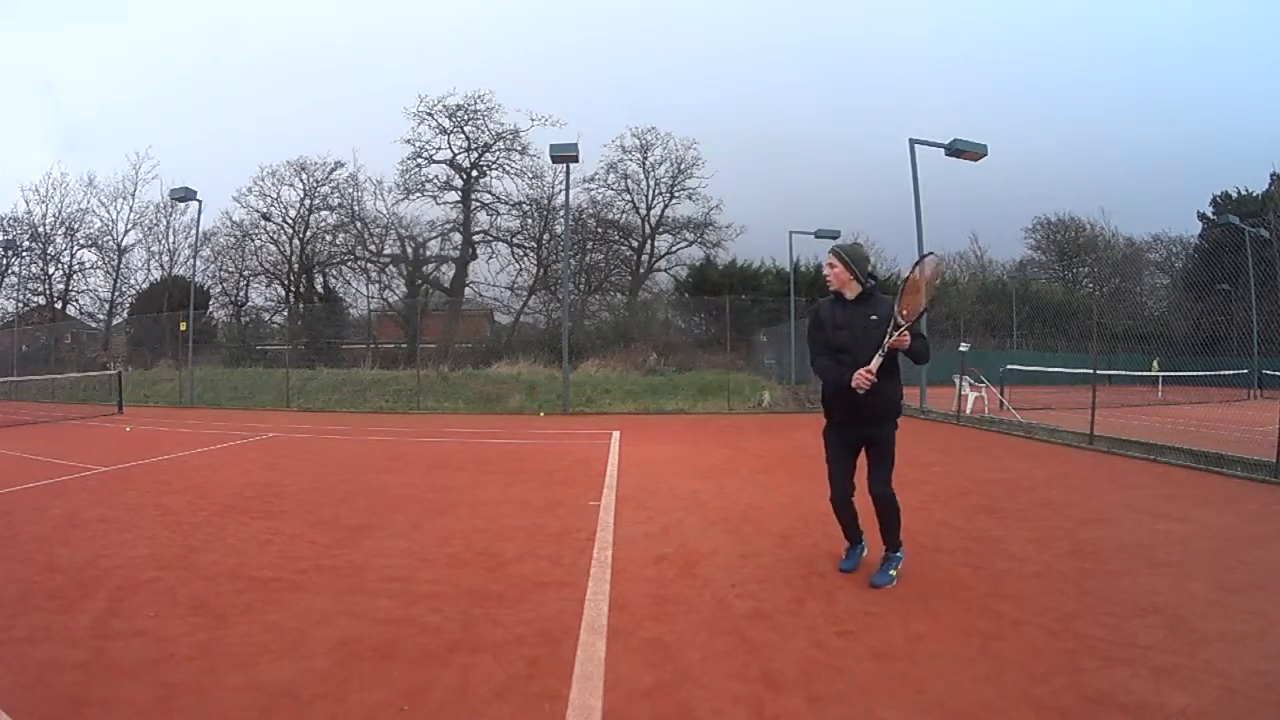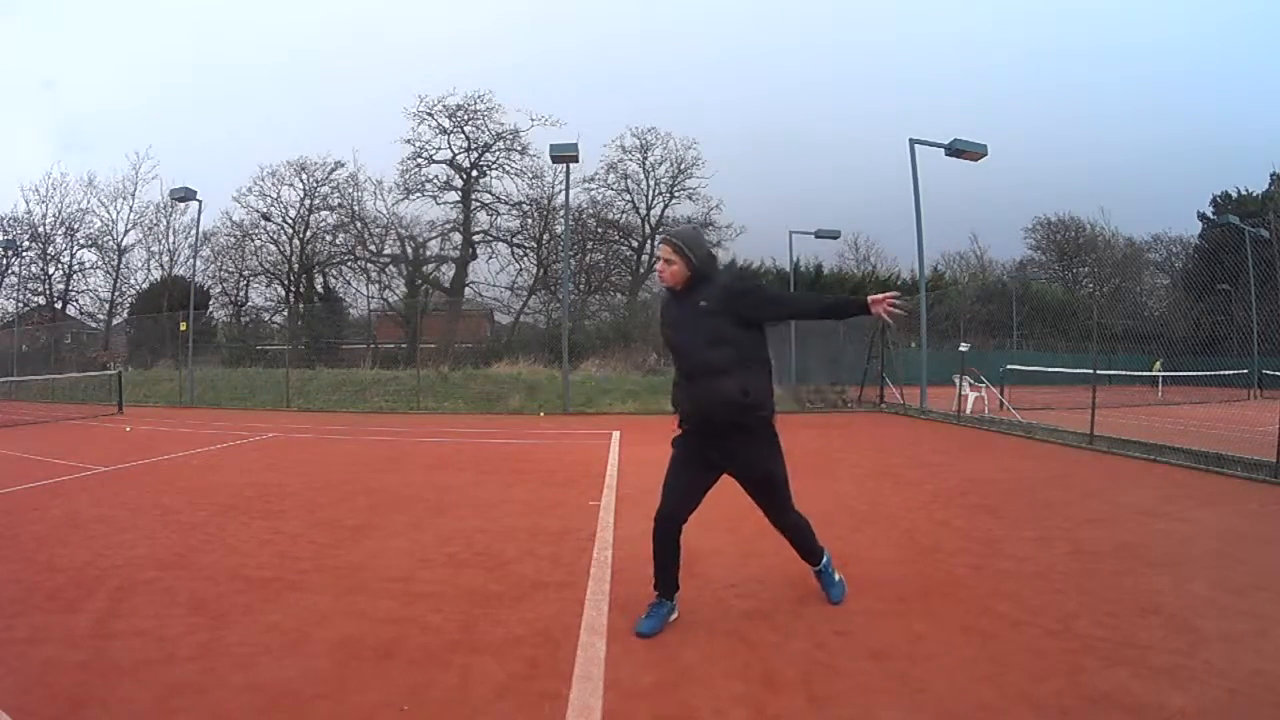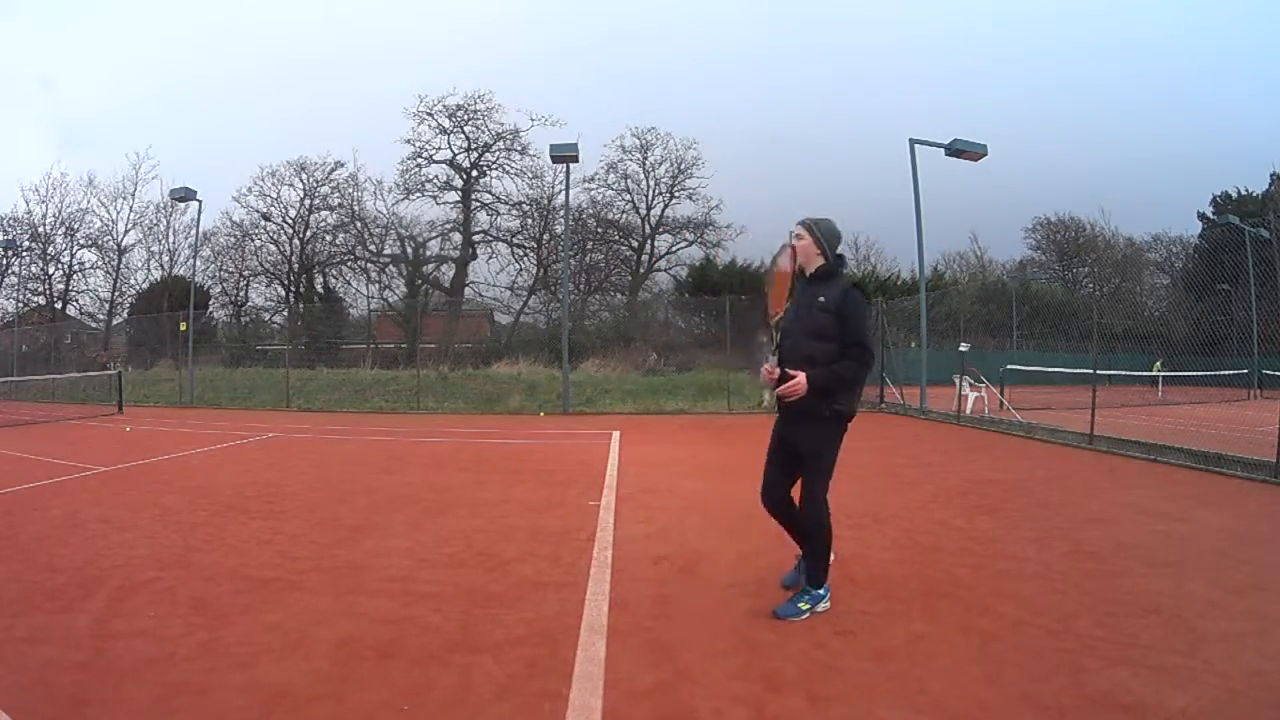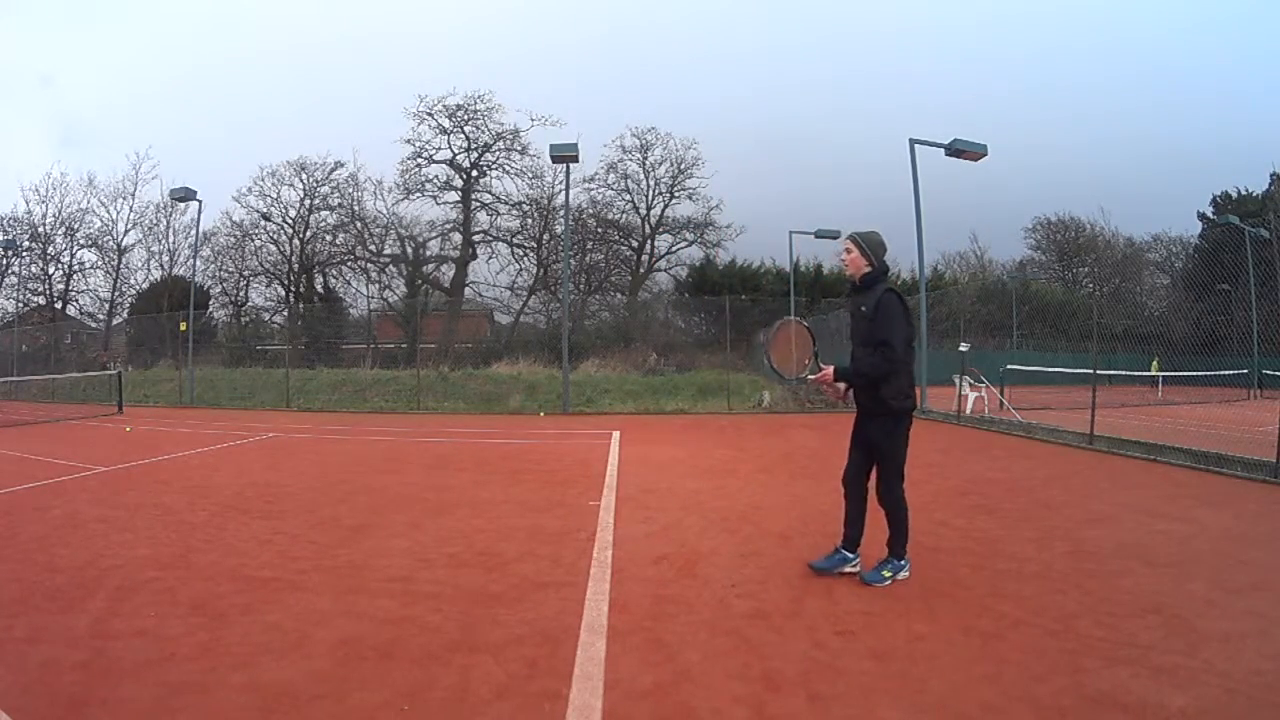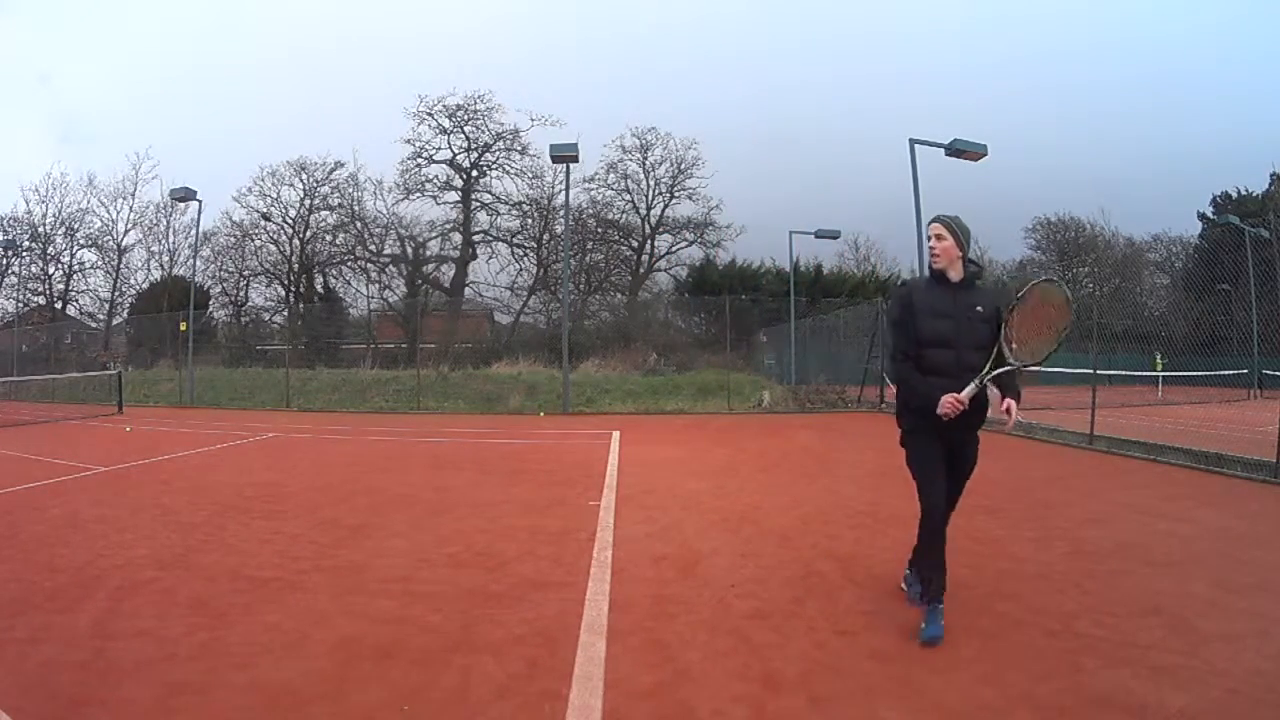
dt=1s
person 1, frame 1
left shoulder: (886, 307)
right shoulder: (823, 311)
left elbow: (922, 356)
right elbow: (819, 362)
left wrist: (909, 342)
right wrist: (848, 378)
left hip: (879, 418)
right hip: (840, 420)
left knee: (880, 490)
right knee: (839, 494)
left ankle: (893, 553)
right ankle: (855, 544)
person 1, frame 2
left shoulder: (729, 292)
right shoulder: (671, 308)
left elbow: (795, 305)
left wrist: (862, 305)
left hip: (748, 430)
right hip: (697, 433)
left knee: (781, 514)
right knee: (667, 518)
left ankle: (820, 563)
right ankle: (665, 601)
person 1, frame 3
left shoulder: (845, 294)
right shoulder: (797, 291)
left elbow: (861, 359)
left wrist: (814, 380)
right wrist: (775, 369)
left hip: (825, 415)
right hip: (790, 412)
left knee: (811, 500)
right knee: (772, 495)
left ankle: (816, 589)
right ankle: (811, 556)
person 1, frame 4
left shoulder: (886, 299)
right shoulder: (861, 298)
left elbow: (888, 360)
left wrist: (842, 374)
right wrist: (846, 381)
left hip: (891, 409)
right hip: (868, 407)
left knee: (889, 486)
right knee: (853, 479)
left ankle: (898, 560)
right ankle: (848, 553)
person 1, frame 5
left shoulder: (985, 299)
right shoulder: (911, 294)
left elbow: (997, 357)
right elbow: (900, 361)
left wrist: (1008, 393)
right wrist: (933, 398)
left hip: (966, 423)
right hip: (923, 421)
left knee: (941, 506)
right knee: (935, 508)
left ankle: (915, 570)
right ankle: (933, 606)
